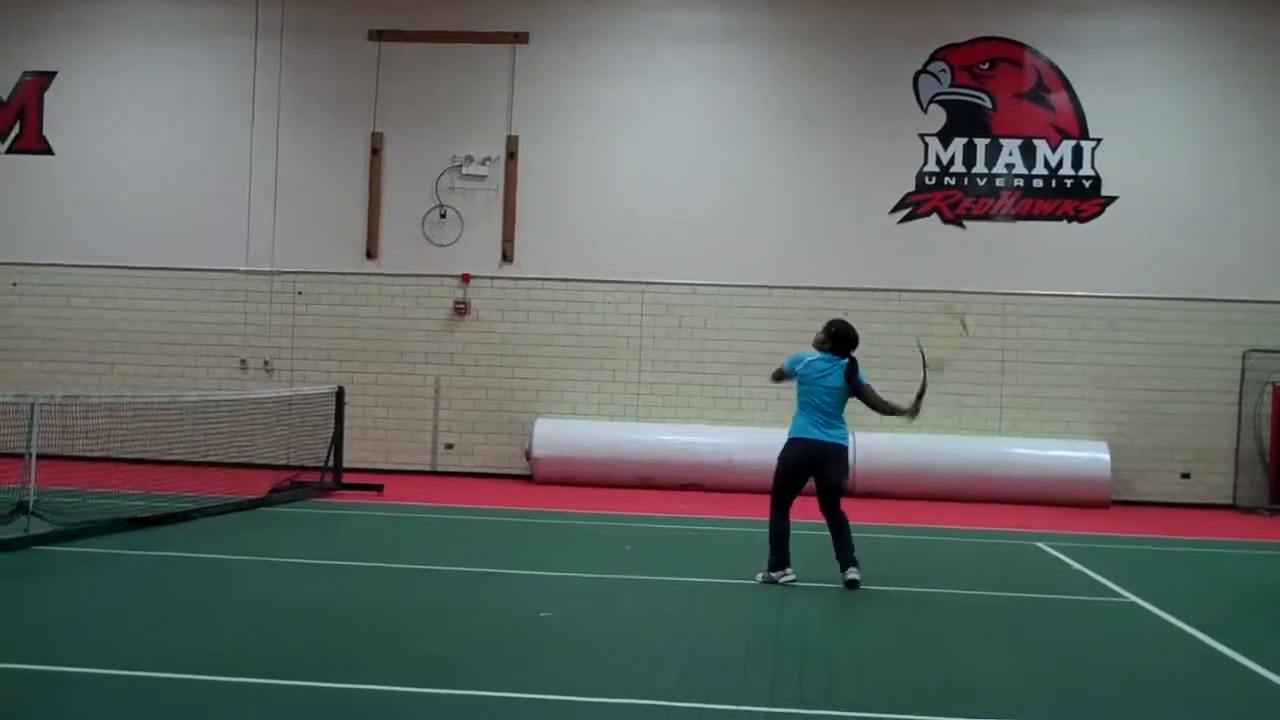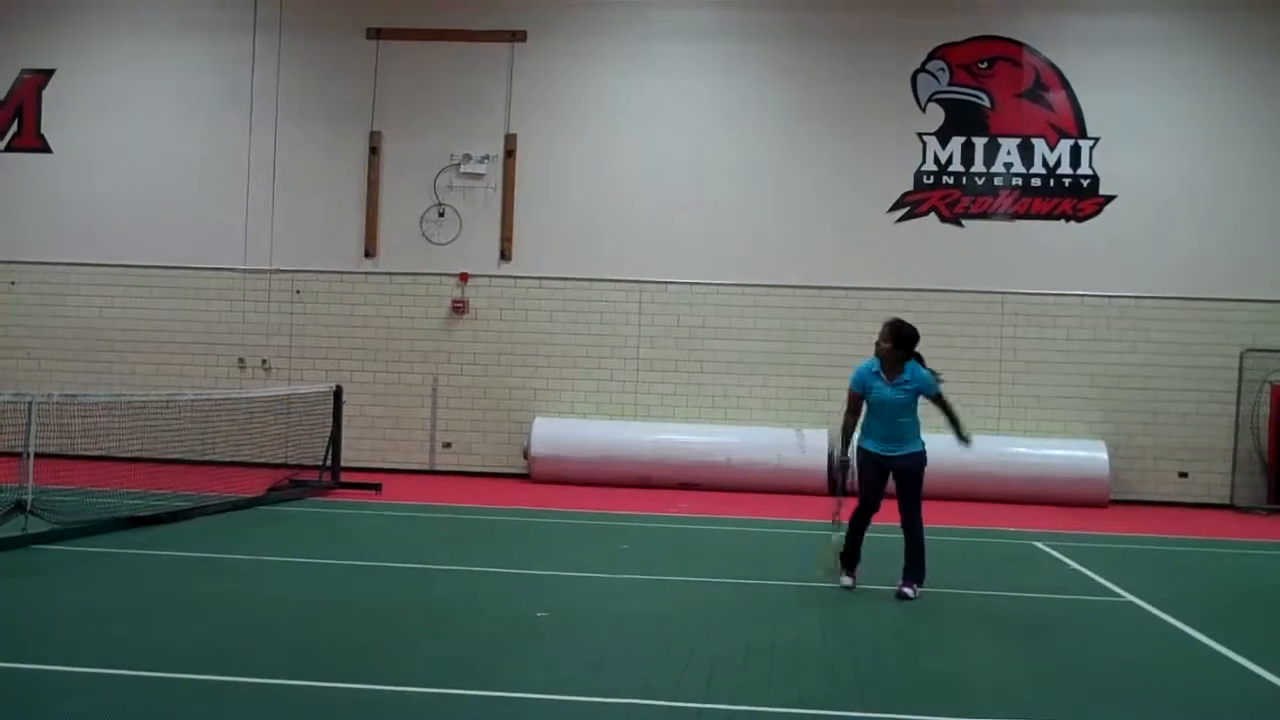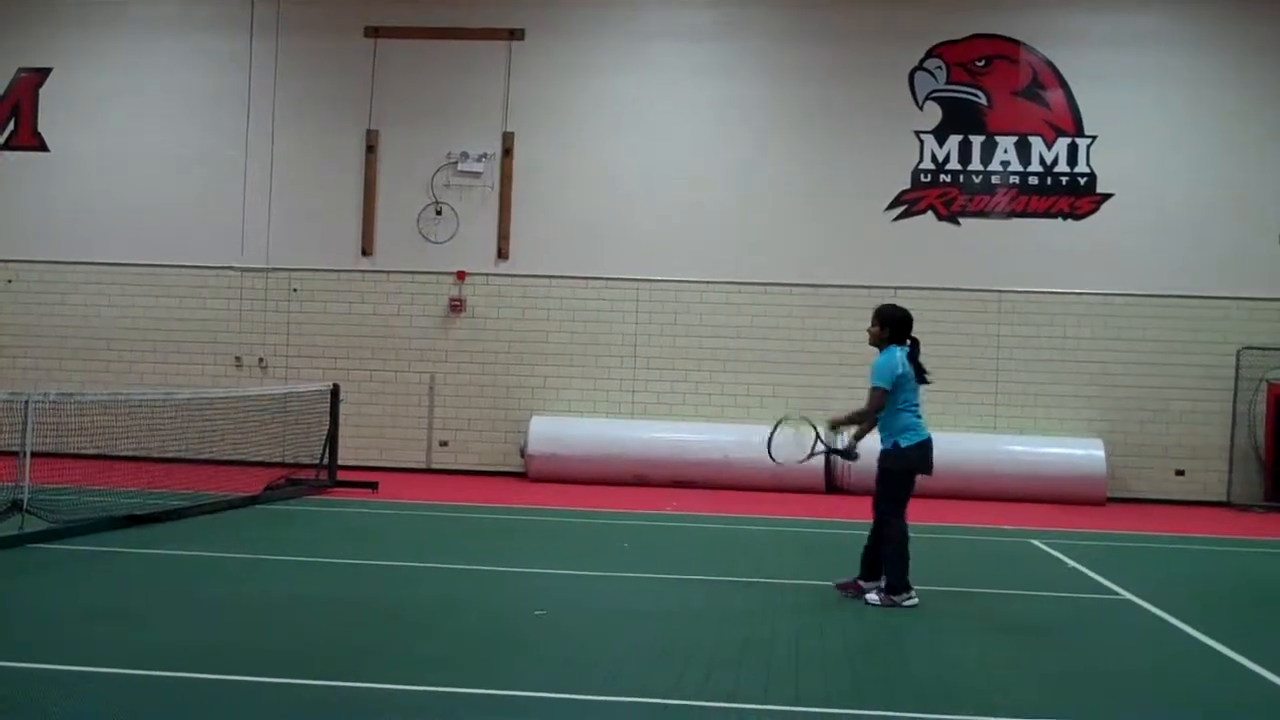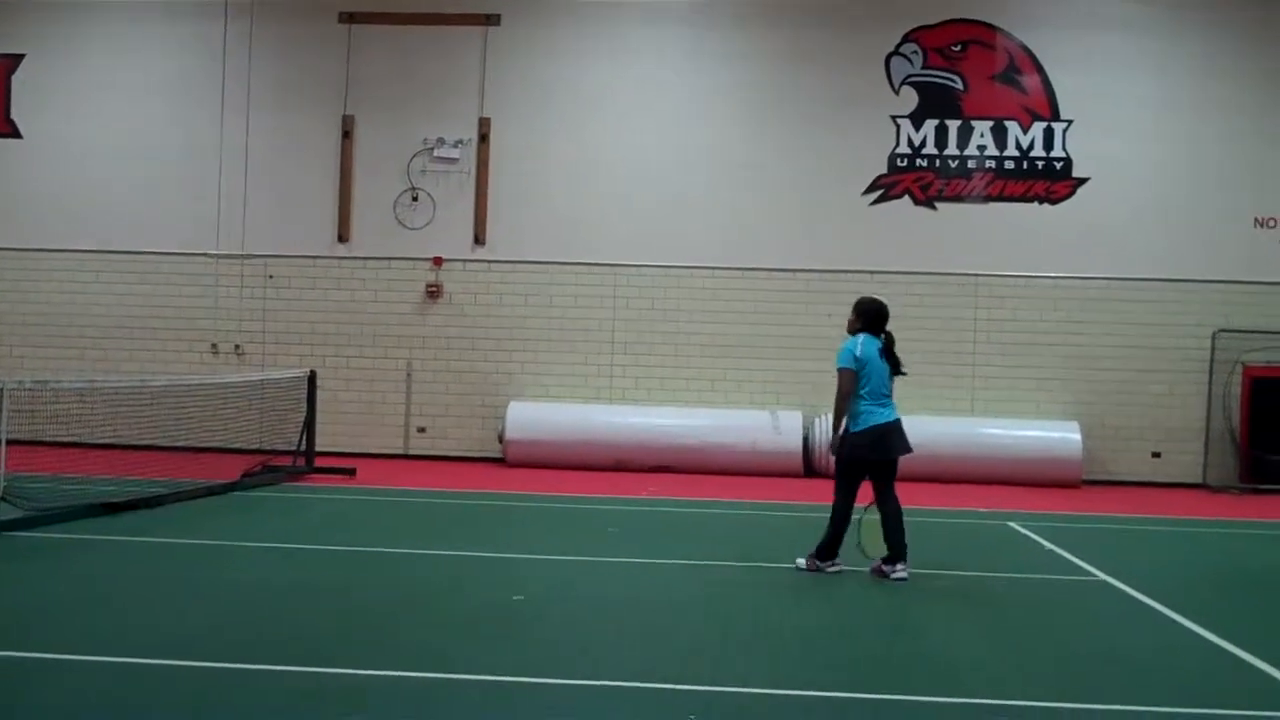
dt=1s
person 1, frame 1
left shoulder: (804, 361)
right shoulder: (850, 372)
left elbow: (776, 376)
right elbow: (880, 405)
left wrist: (792, 371)
right wrist: (907, 411)
left hip: (801, 445)
right hip: (835, 450)
left knee: (779, 506)
right knee: (833, 510)
left ankle: (779, 568)
right ankle: (850, 566)
person 1, frame 2
left shoulder: (918, 376)
right shoulder: (864, 372)
left elbow: (942, 404)
right elbow: (852, 413)
left wrist: (959, 432)
right wrist: (844, 452)
left hip: (910, 452)
right hip: (872, 451)
left knee: (910, 516)
right knee: (865, 508)
left ankle: (912, 578)
right ankle: (848, 565)
person 1, frame 3
left shoulder: (887, 361)
right shoulder: (896, 357)
left elbow: (872, 409)
left wrist: (842, 422)
right wrist: (856, 437)
left hip: (903, 447)
right hip: (903, 445)
left knee: (892, 516)
right knee: (883, 513)
left ankle: (899, 590)
right ankle: (869, 577)
person 1, frame 4
left shoulder: (851, 348)
right shoulder: (885, 350)
left elbow: (845, 393)
left wrist: (836, 432)
left hip: (862, 432)
right hip: (889, 429)
left knee: (844, 497)
right knee: (887, 496)
left ankle: (826, 557)
right ankle: (896, 561)
